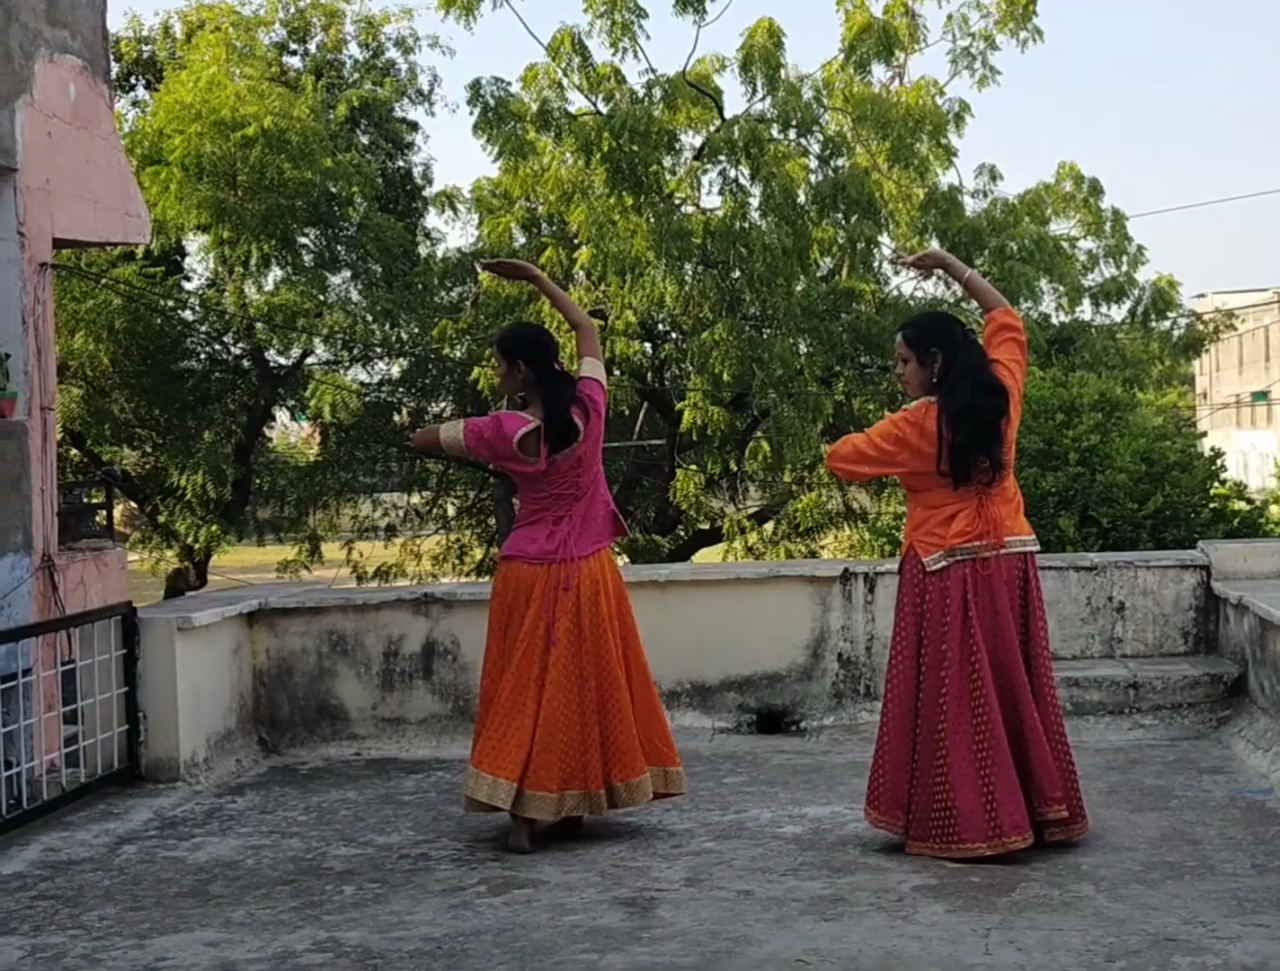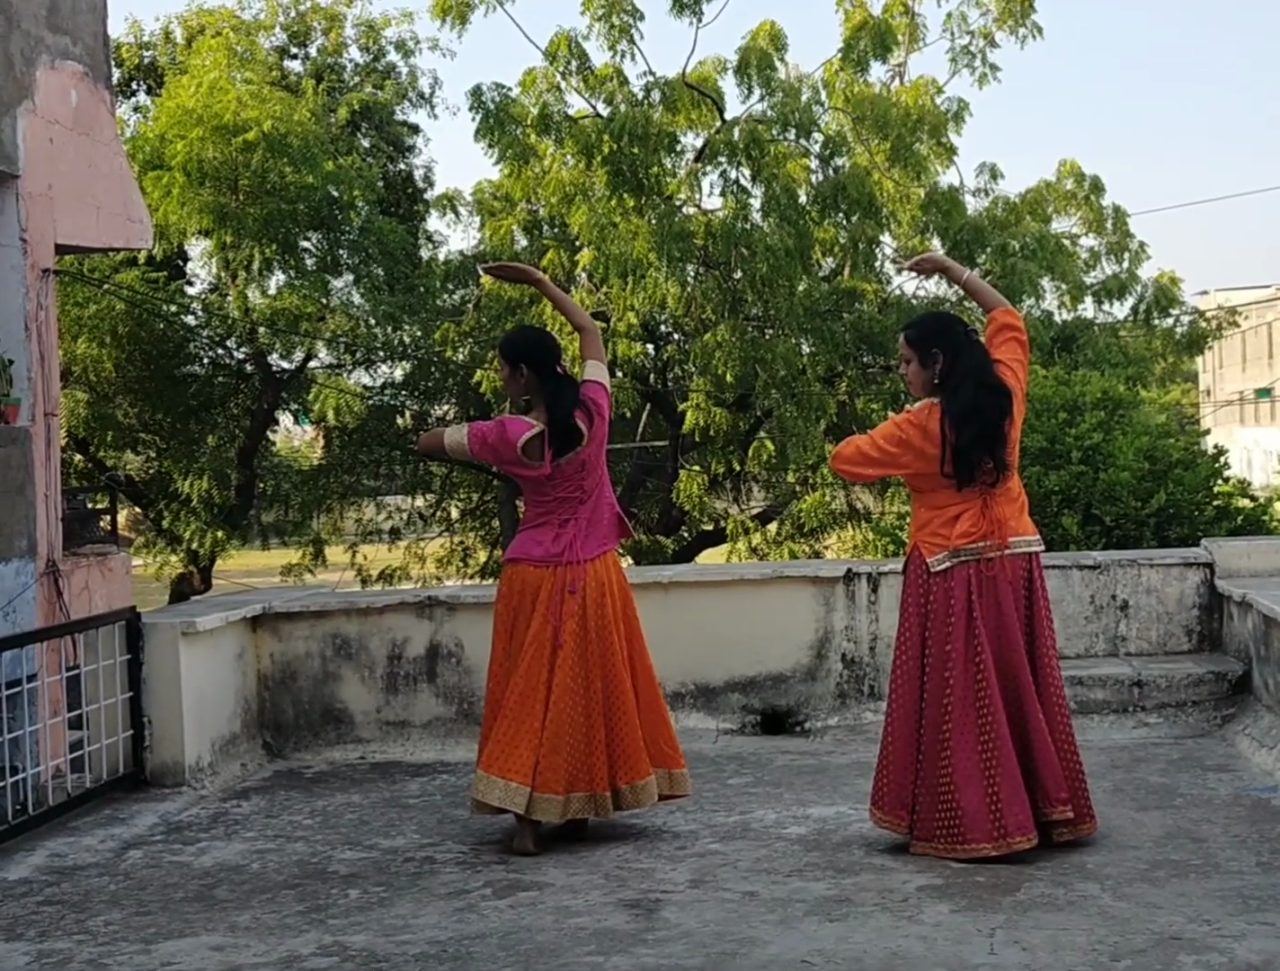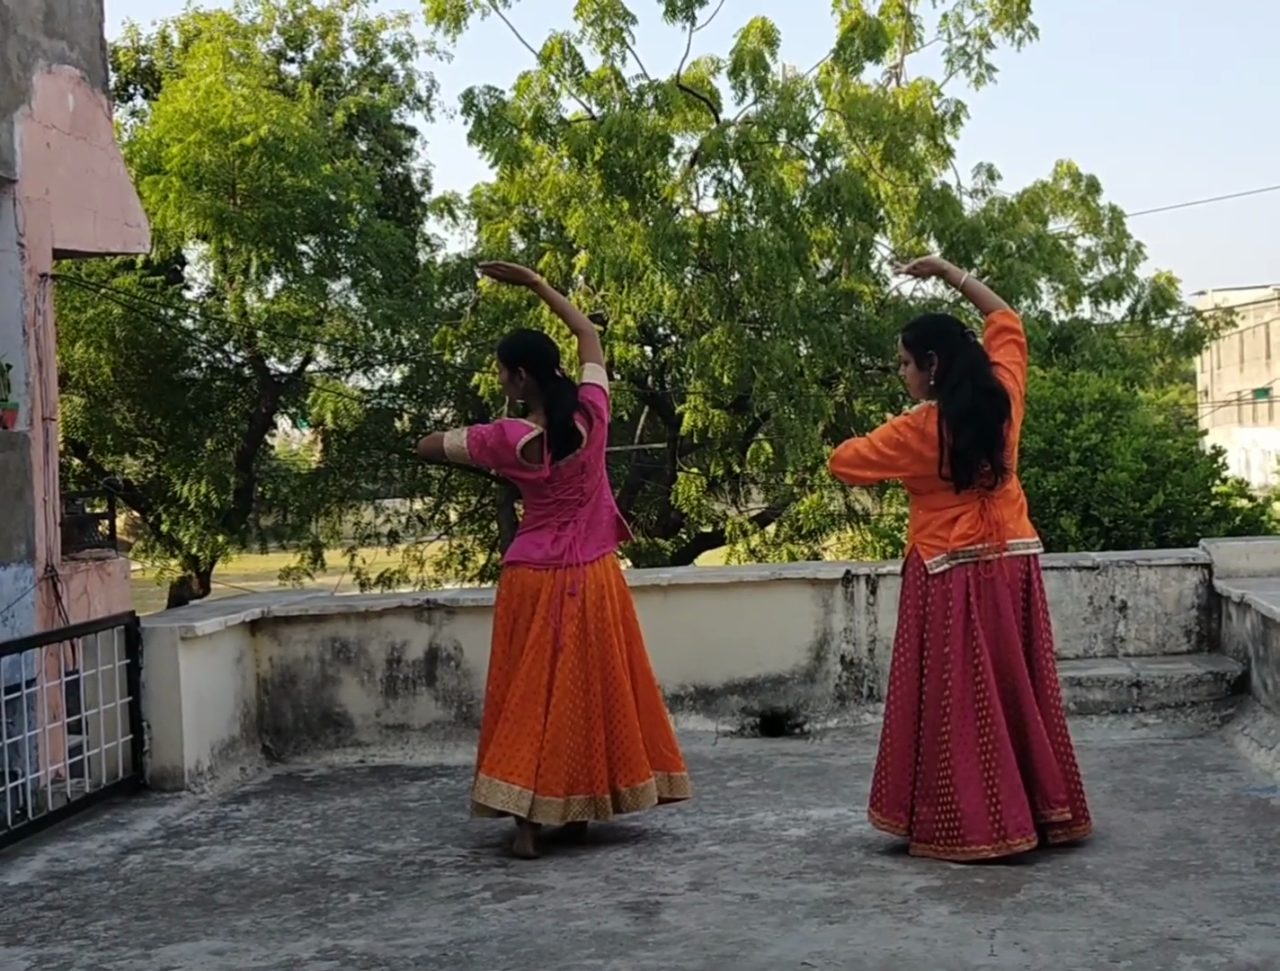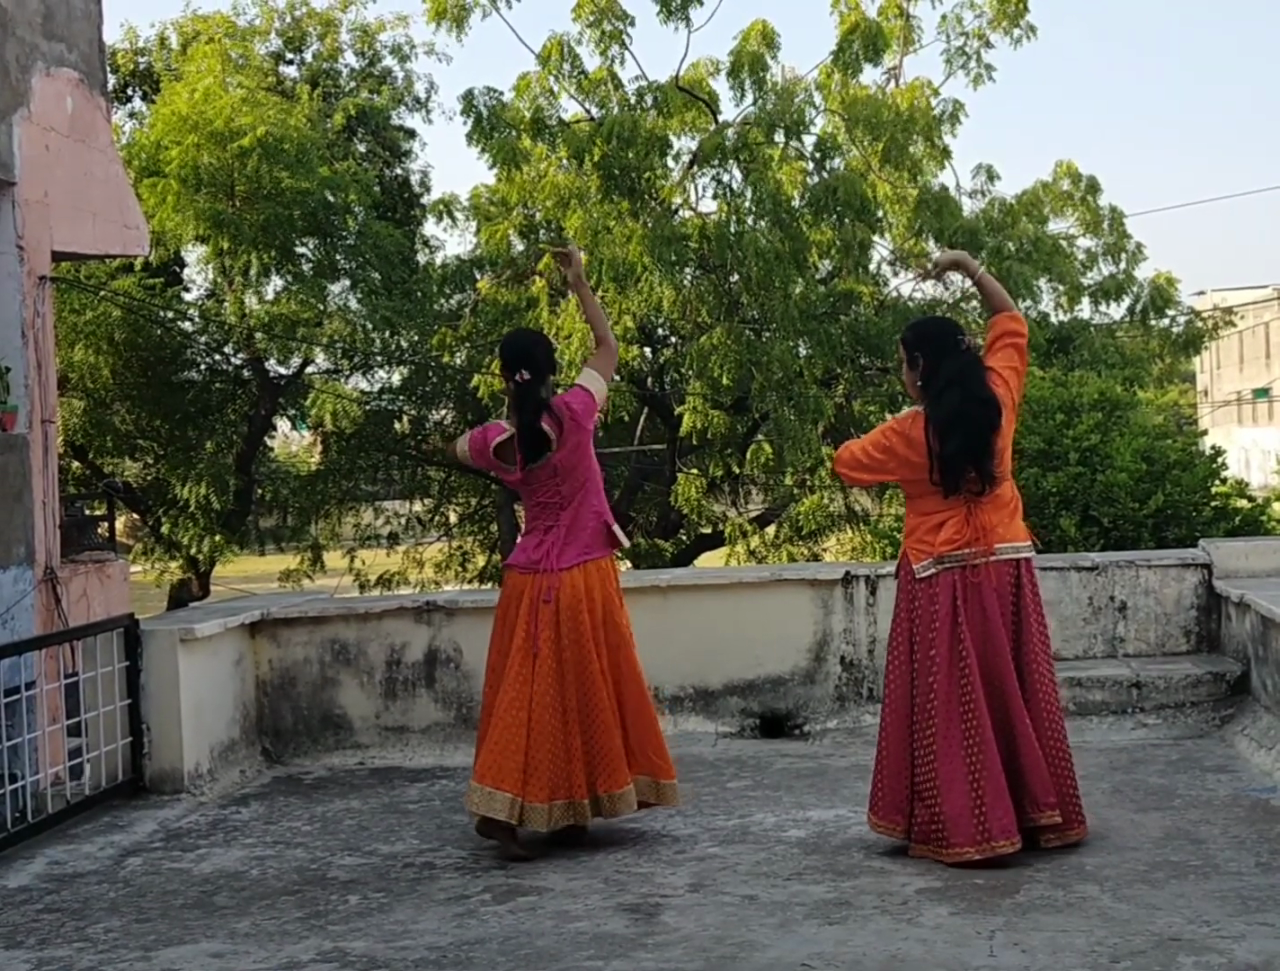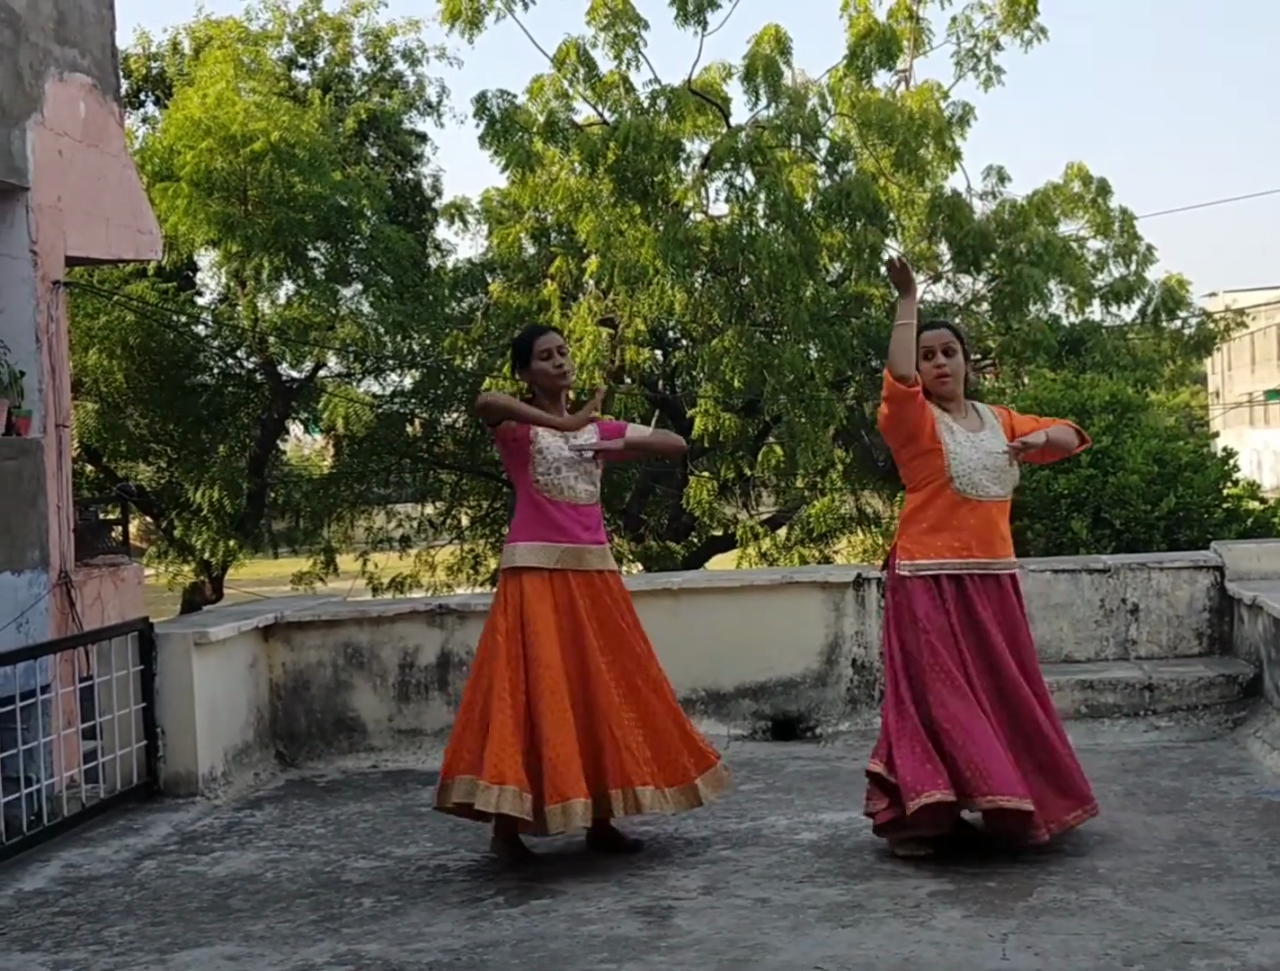
dt=0.7s
person 1, frame 1
left shoulder: (916, 425)
right shoulder: (1001, 395)
left elbow: (840, 457)
right elbow: (1007, 319)
left wrist: (883, 439)
right wrist: (951, 266)
left hip: (946, 573)
right hip: (1009, 560)
left knee: (953, 699)
right knee: (1014, 686)
left ankle: (966, 823)
right ankle: (1039, 809)
person 1, frame 2
left shoulder: (919, 426)
right shoulder: (1005, 395)
left elbow: (844, 458)
right elbow: (1007, 319)
left wrist: (886, 441)
right wrist: (951, 269)
left hip: (950, 575)
right hip: (1012, 560)
left knee: (958, 701)
right knee: (1020, 689)
left ankle: (970, 824)
right ankle: (1045, 808)
person 1, frame 3
left shoulder: (918, 429)
right shoulder: (1004, 397)
left elbow: (843, 460)
right elbow: (1005, 320)
left wrist: (888, 443)
right wrist: (950, 272)
left hip: (949, 575)
right hip: (1013, 562)
left knee: (957, 701)
right knee: (1018, 689)
left ankle: (968, 825)
right ankle: (1041, 810)
person 1, frame 4
left shoulder: (908, 432)
right shoulder: (996, 400)
left elbow: (845, 462)
right elbow: (1011, 323)
right wrist: (970, 267)
left hip: (940, 579)
right hip: (1004, 567)
left knee: (948, 701)
right knee: (1010, 692)
left ankle: (955, 827)
right ankle: (1028, 814)
person 1, frame 5
left shoulder: (995, 419)
right shoulder: (913, 420)
left elbow: (1070, 437)
right elbow: (899, 378)
left wrist: (1043, 435)
right wrist: (907, 303)
left hip: (990, 581)
right hip: (929, 581)
left knee: (1001, 690)
right knee: (939, 690)
left ankle: (1004, 805)
right ankle: (912, 812)
person 2, frame 1
left shoulder: (505, 432)
right shoulder: (587, 409)
left elbow: (422, 440)
right elbow: (587, 331)
right wrist: (536, 279)
left hip: (530, 575)
right hip: (589, 573)
left knee: (527, 689)
right knee: (586, 684)
left ankle: (524, 814)
right ankle: (574, 807)
person 2, frame 2
left shoulder: (509, 435)
right shoulder: (591, 411)
left elbow: (427, 443)
right elbow: (590, 331)
right wrist: (538, 280)
left hip: (536, 578)
right hip: (593, 574)
left knee: (533, 693)
right knee: (591, 688)
left ankle: (529, 817)
right ankle: (579, 808)
person 2, frame 3
left shoulder: (508, 439)
right shoulder: (591, 413)
left elbow: (426, 447)
right elbow: (589, 334)
right wrist: (535, 283)
left hip: (535, 579)
right hip: (593, 576)
left knee: (533, 693)
right knee: (591, 689)
left ankle: (528, 816)
right ankle: (579, 808)
person 2, frame 4
left shoulder: (493, 440)
right shoulder: (573, 411)
left elbow: (456, 449)
right elbow: (609, 349)
right wrist: (579, 282)
left hip: (531, 579)
right hip: (584, 576)
left knee: (529, 693)
right knee: (586, 690)
left ankle: (508, 811)
right ankle: (573, 811)
person 2, frame 5
left shoulder: (604, 428)
right shoulder: (516, 419)
left elbow: (677, 445)
right elbow: (483, 402)
left wrist: (617, 445)
right wrist: (558, 422)
left hip: (594, 574)
right hip: (534, 571)
left knee: (603, 692)
right knee: (532, 692)
left ankle: (598, 818)
right ankle: (507, 826)
